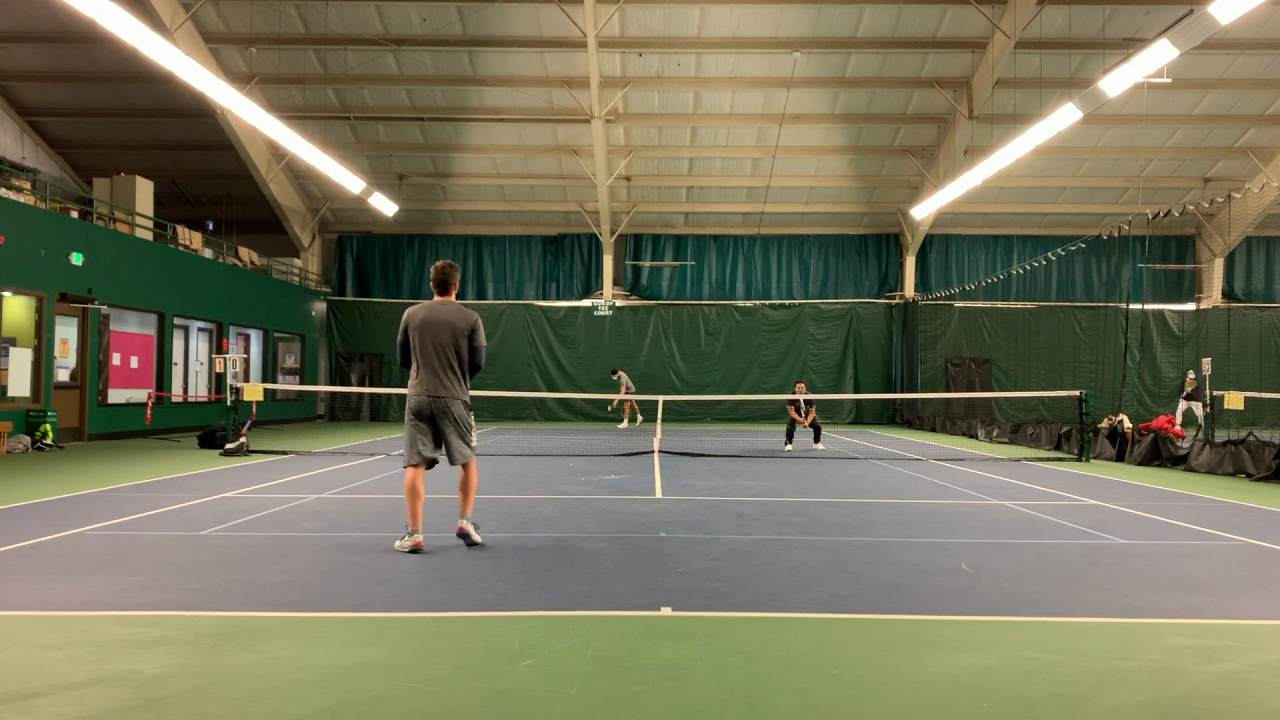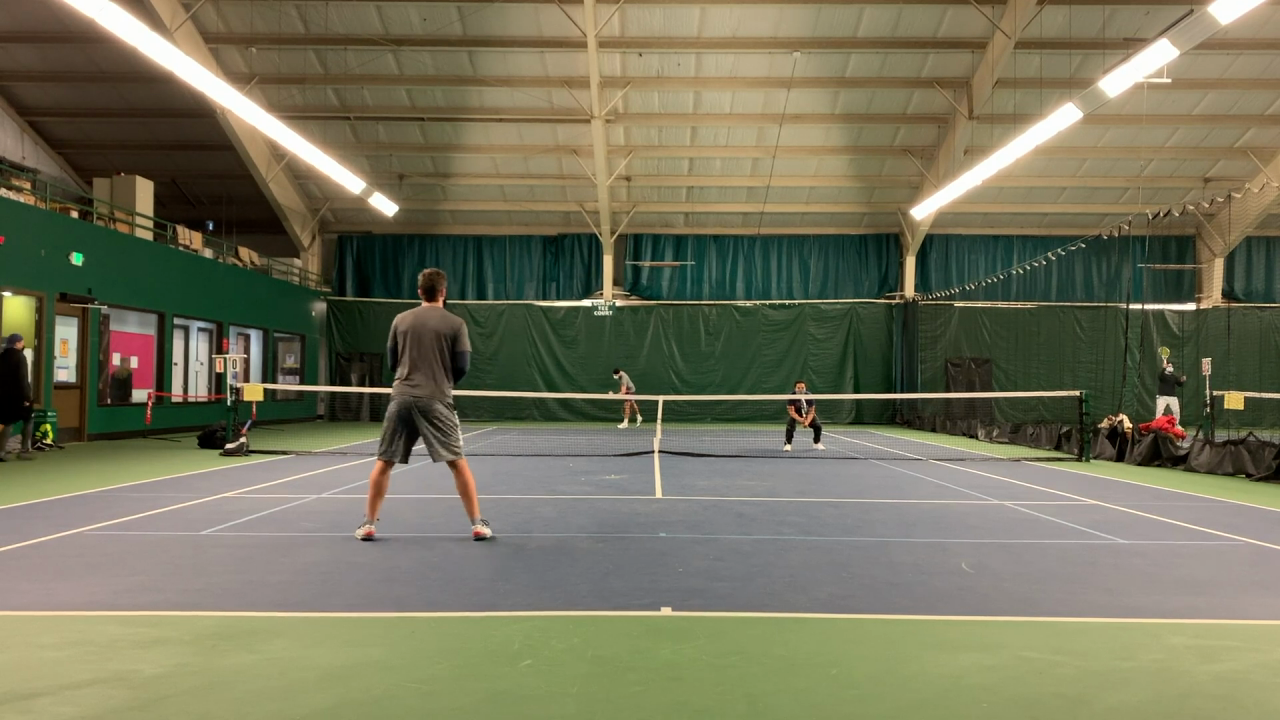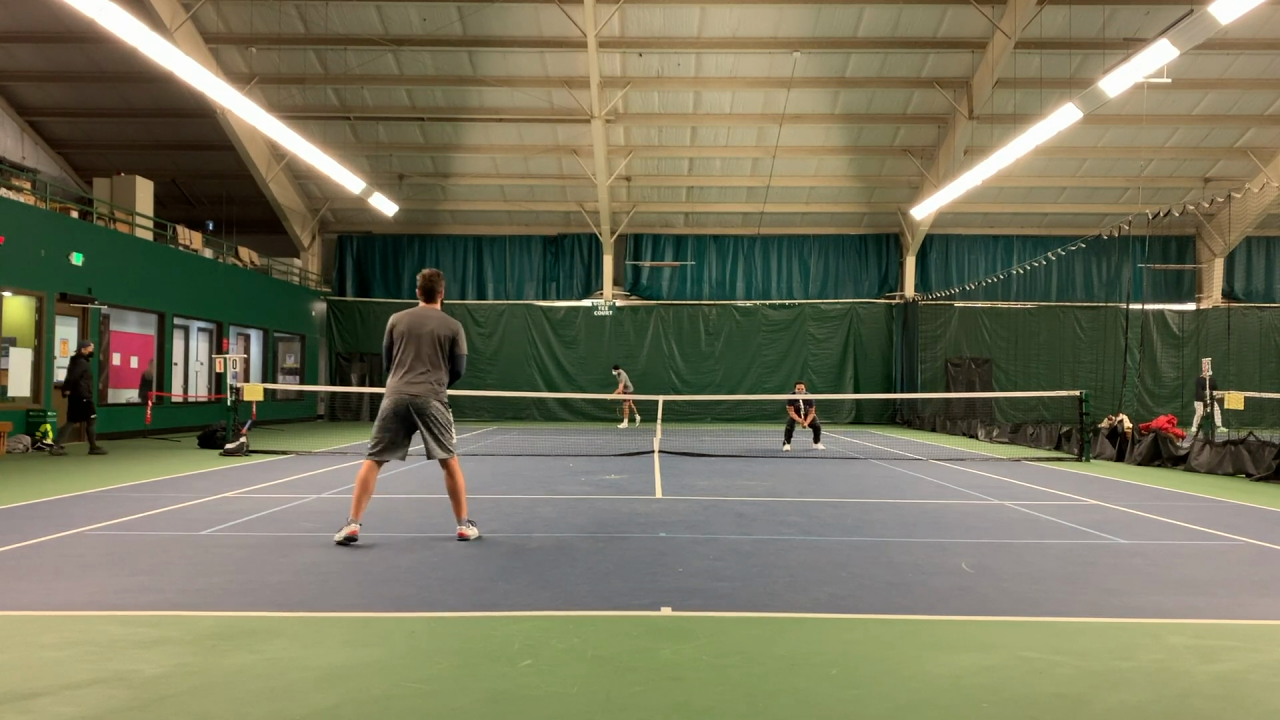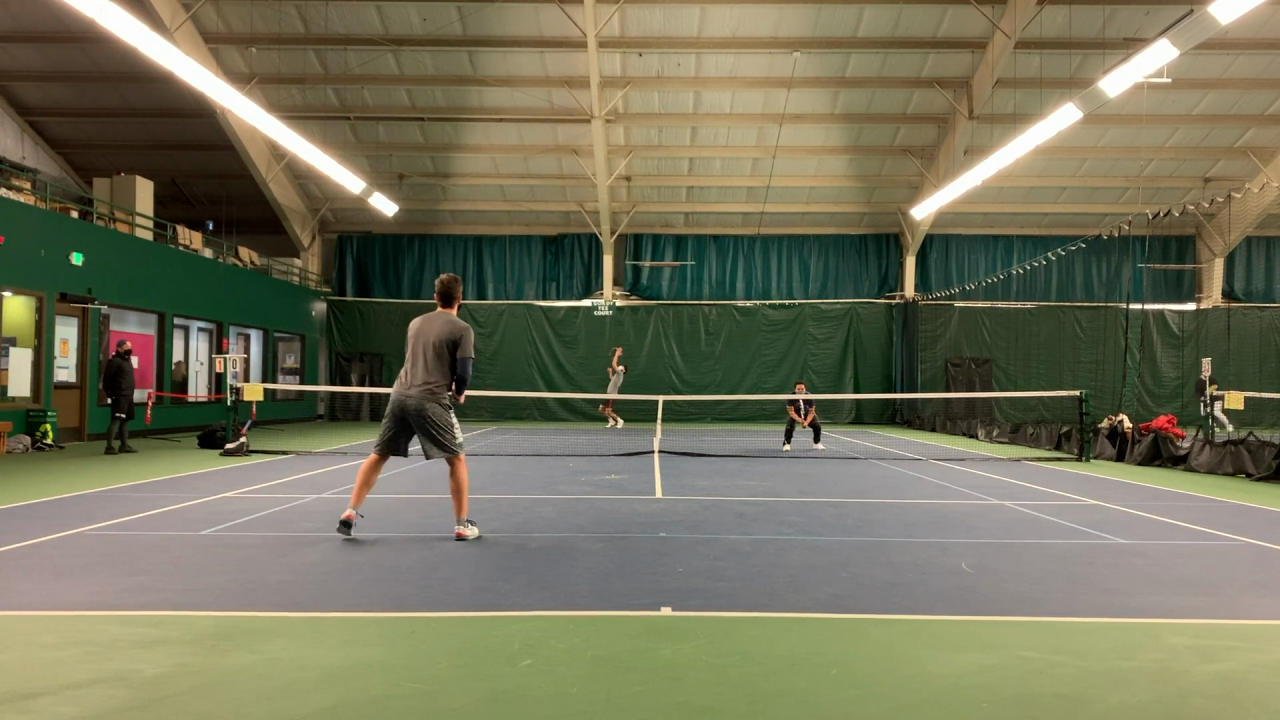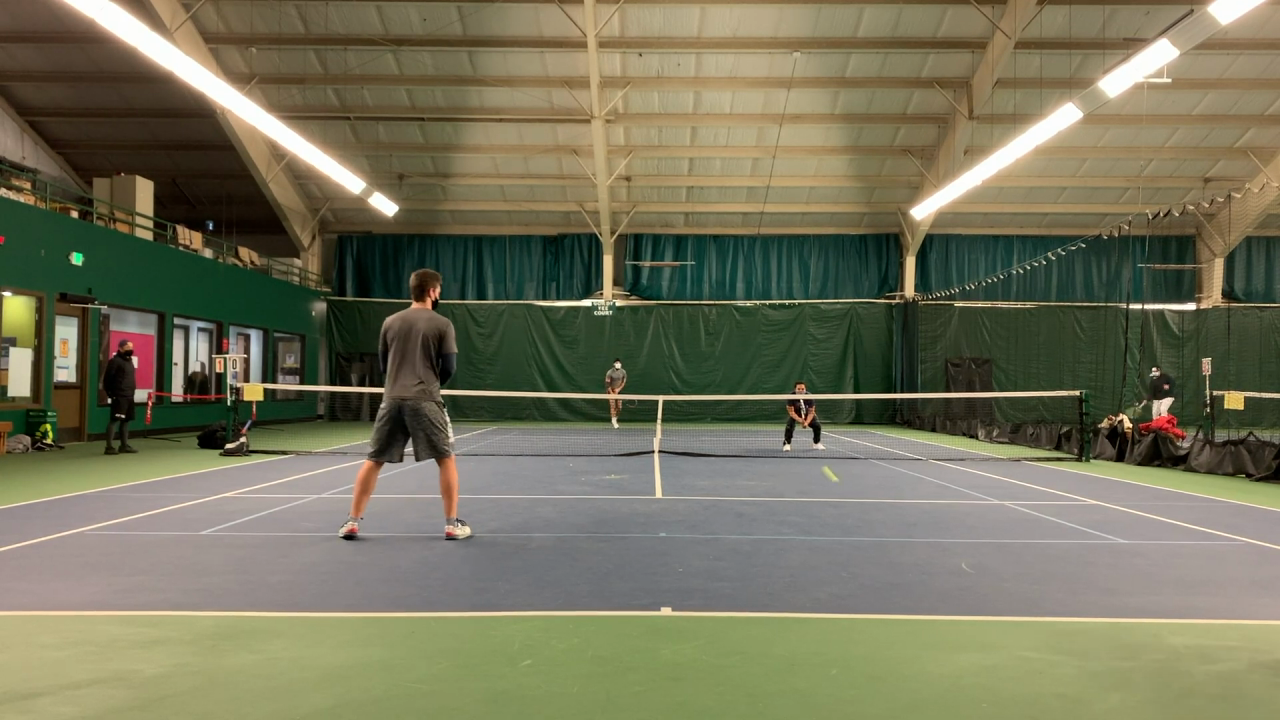
dt=1s
person 1, frame 1
left shoulder: (411, 315)
right shoulder: (470, 318)
left elbow: (403, 358)
right elbow: (478, 362)
left hip: (419, 398)
right hip: (454, 398)
left knee: (415, 466)
right knee: (467, 462)
left ankle: (414, 533)
right ankle: (465, 521)
person 1, frame 2
left shoulder: (400, 320)
right shoulder: (456, 324)
left elbow: (392, 362)
right elbow: (462, 366)
left hip: (402, 398)
right hip: (436, 400)
left knee: (384, 462)
right knee: (457, 462)
left ankle: (368, 524)
right ankle: (478, 523)
person 1, frame 3
left shoulder: (396, 320)
right shoulder: (453, 327)
left elbow: (387, 362)
right elbow: (458, 370)
left hip: (396, 396)
right hip: (431, 399)
left knee: (373, 460)
right knee: (450, 461)
left ankle: (353, 524)
right ankle: (463, 525)
person 1, frame 4
left shoulder: (416, 323)
right shoulder: (462, 329)
right elbow: (463, 374)
right wrist: (459, 393)
left hip: (400, 397)
right hip: (431, 402)
left knee: (378, 455)
right knee: (457, 460)
left ankle: (351, 511)
right ankle: (462, 525)
person 1, frame 5
left shoulder: (390, 322)
right shoulder: (442, 324)
left elbow: (384, 363)
right elbow: (449, 368)
left hip: (392, 399)
right hip: (425, 401)
left knee: (373, 461)
right knee: (446, 460)
left ankle: (352, 522)
right ankle: (452, 524)
